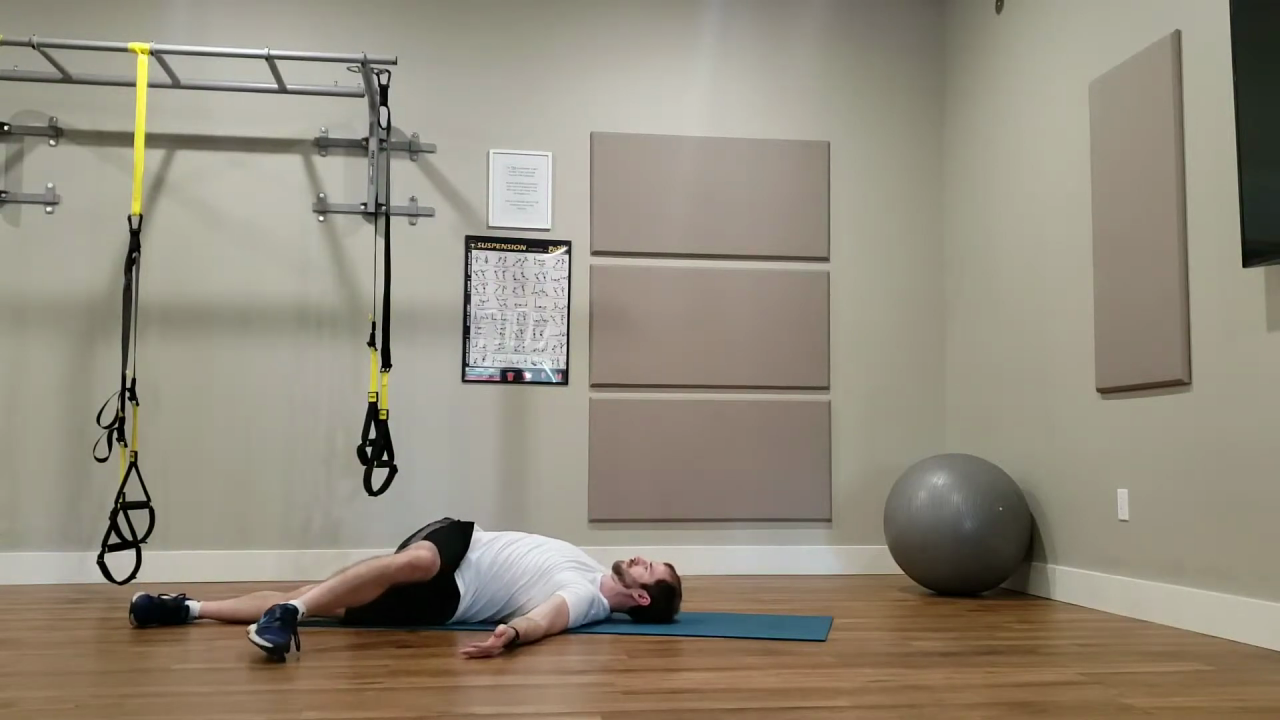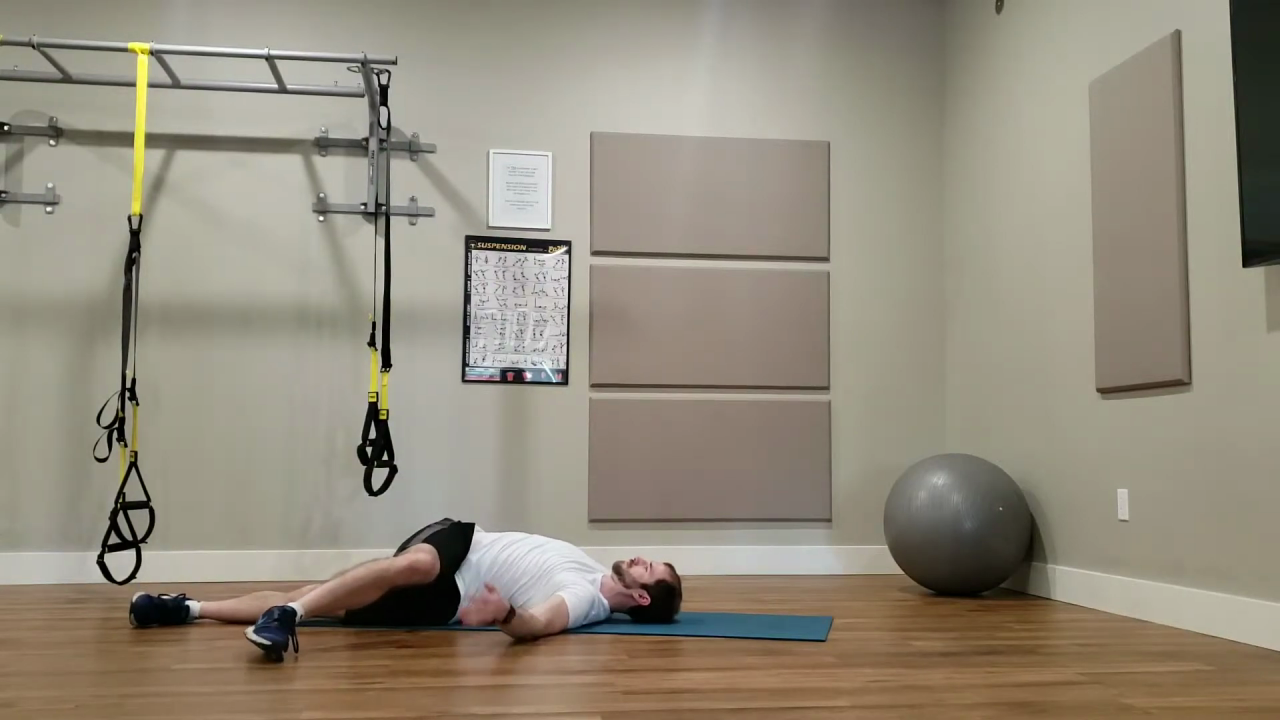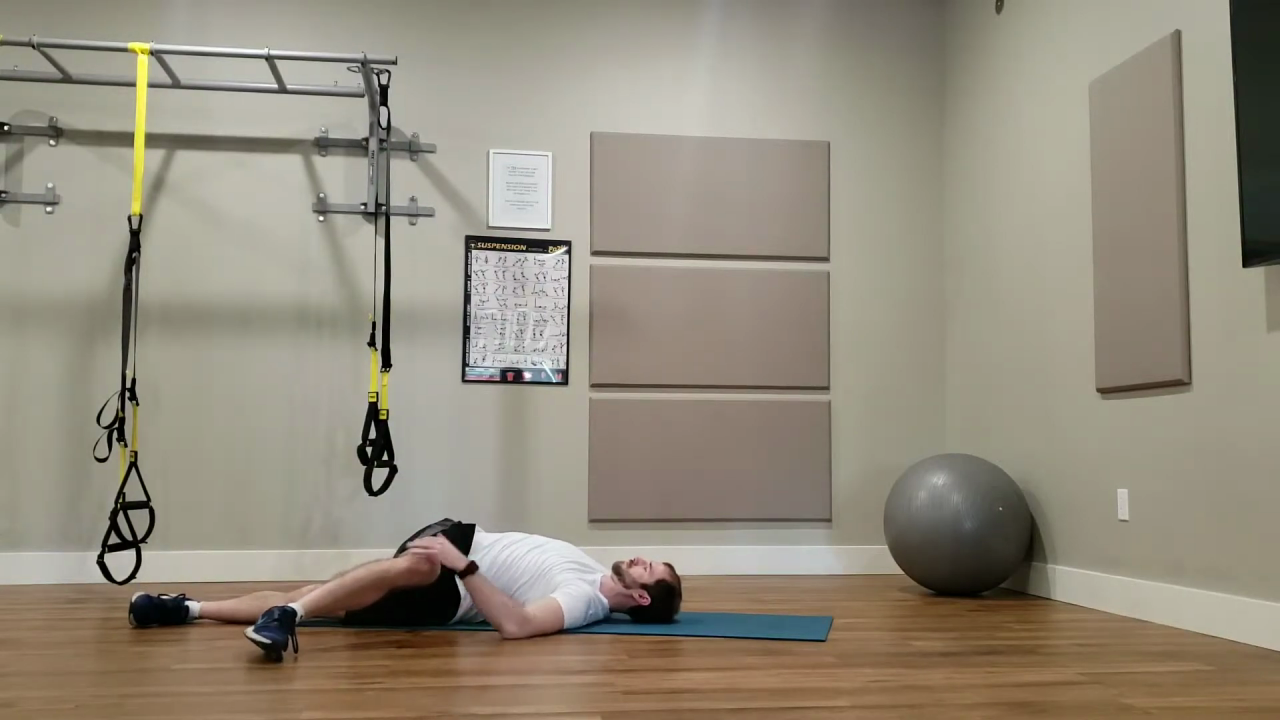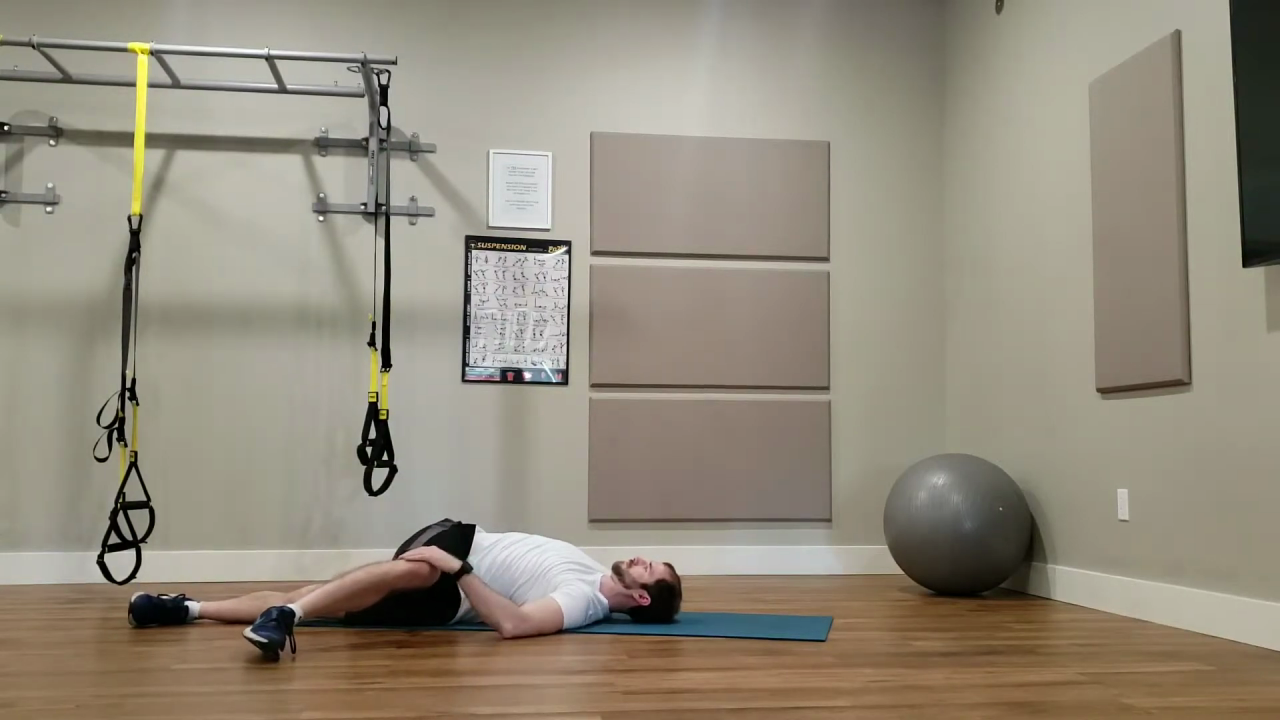
dt=0.3s
person 1, frame 1
left shoulder: (585, 601)
right shoulder: (594, 568)
left elbow: (542, 619)
left wrist: (509, 635)
left hip: (444, 598)
left knee: (373, 584)
right knee: (413, 559)
left ankle: (239, 610)
person 1, frame 2
left shoulder: (587, 602)
right shoulder: (594, 569)
left elbow: (539, 621)
left wrist: (506, 613)
left hip: (444, 598)
right knee: (413, 563)
left ankle: (189, 609)
person 1, frame 3
left shoulder: (585, 603)
right shoulder: (596, 569)
left elbow: (514, 623)
left wrist: (464, 567)
left hip: (447, 599)
left ankle: (238, 610)
person 1, frame 4
left shoulder: (586, 604)
right shoulder: (595, 569)
left elbow: (511, 621)
left wrist: (456, 569)
left hip: (445, 603)
left ankle: (237, 610)
